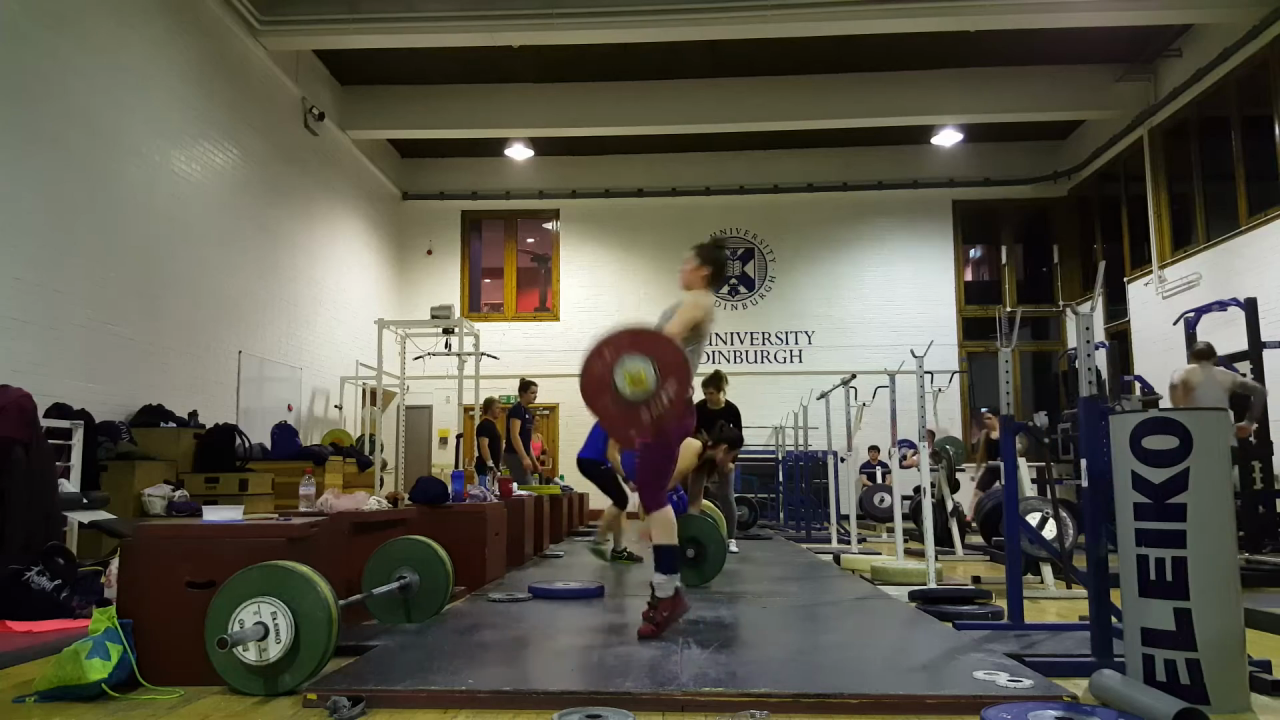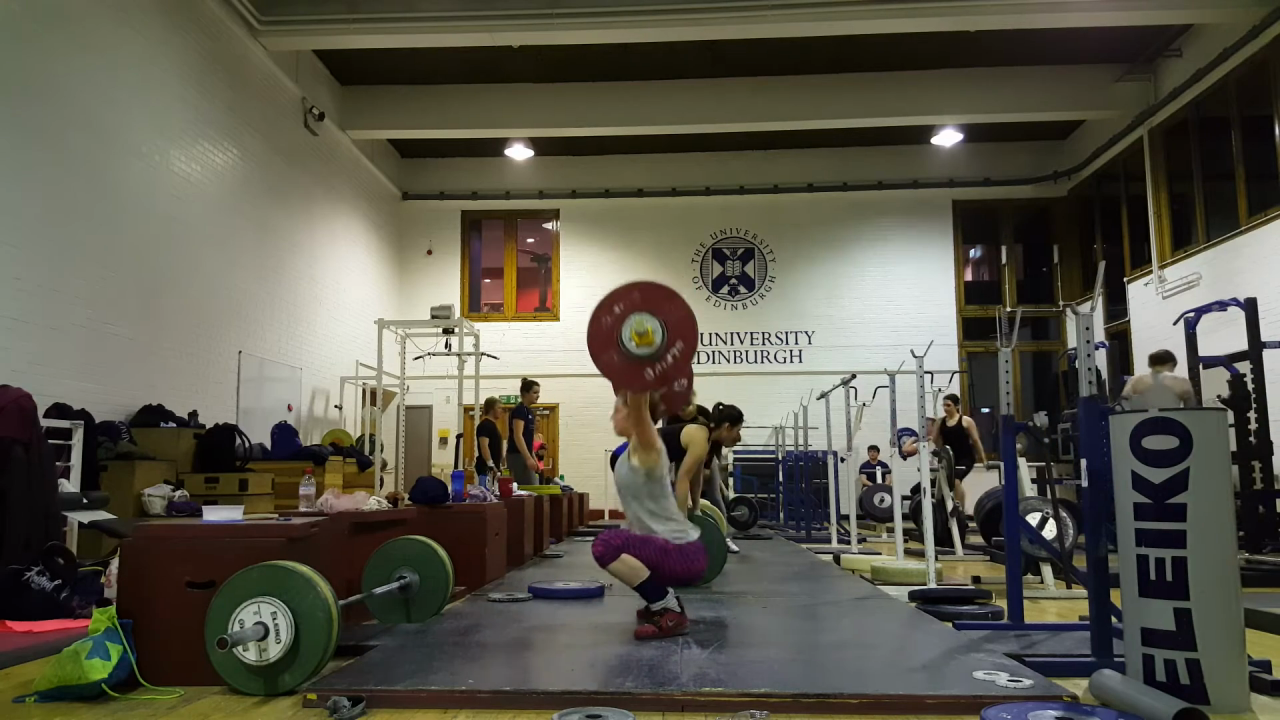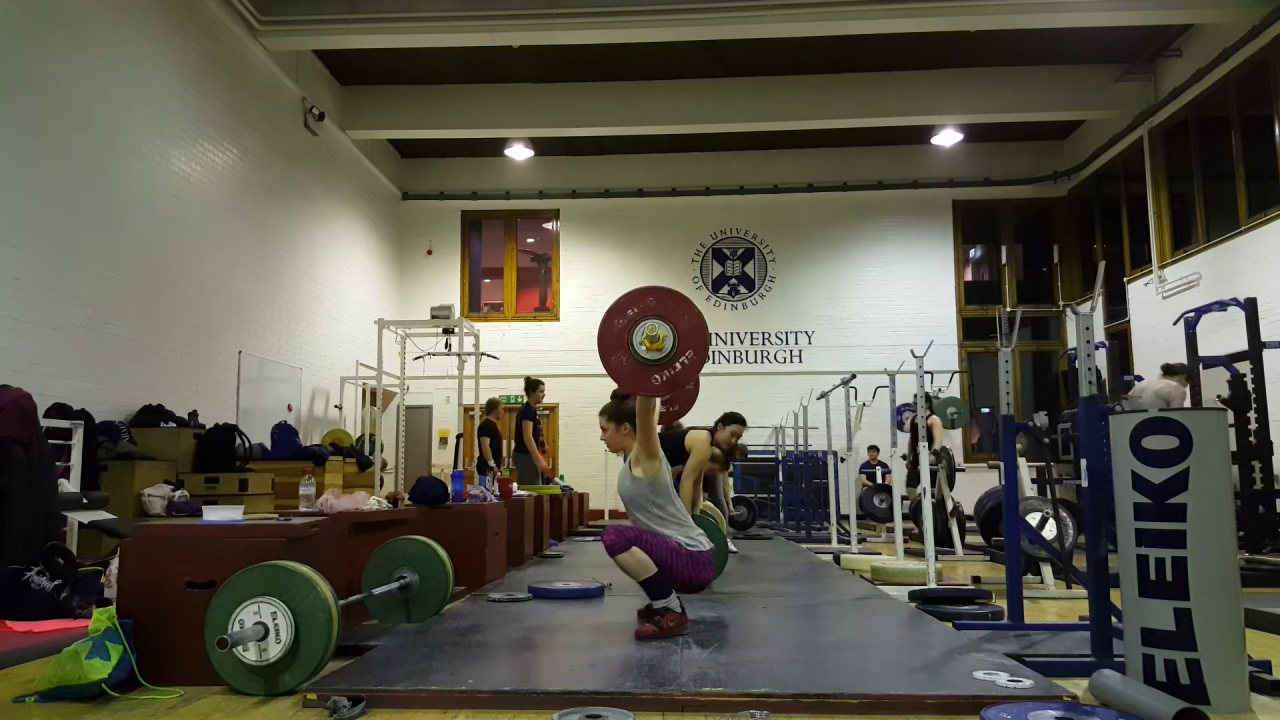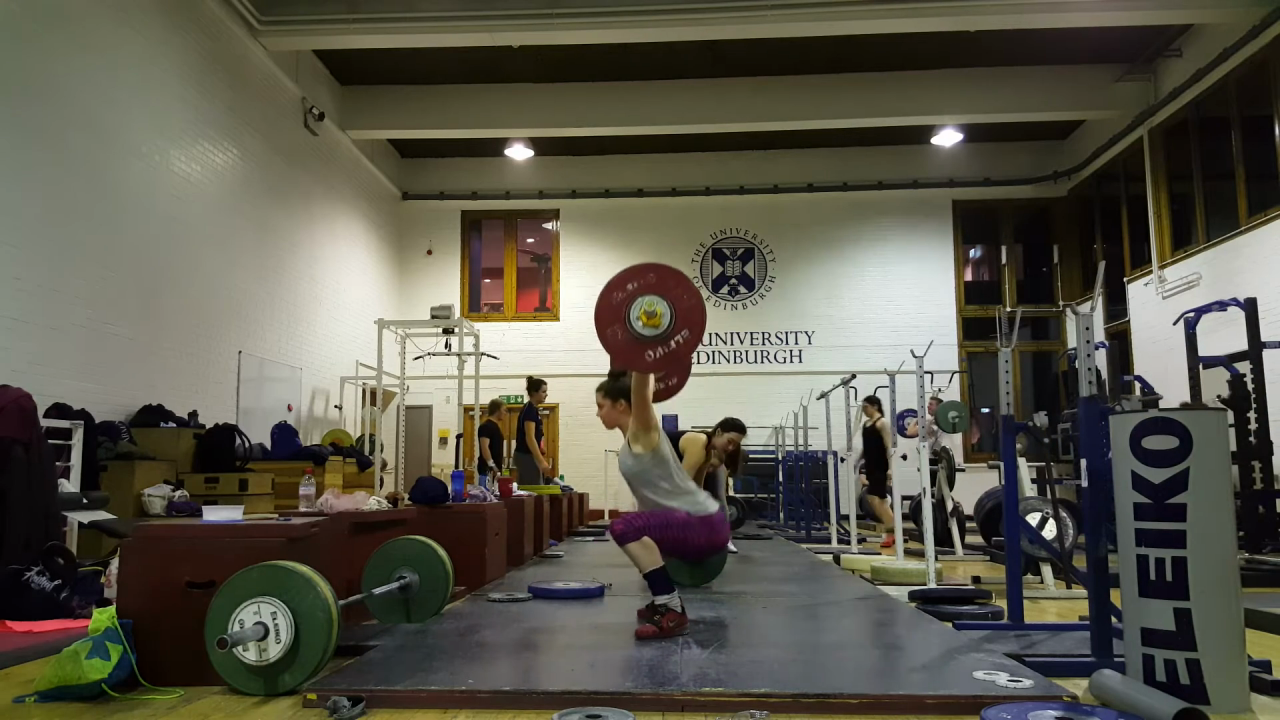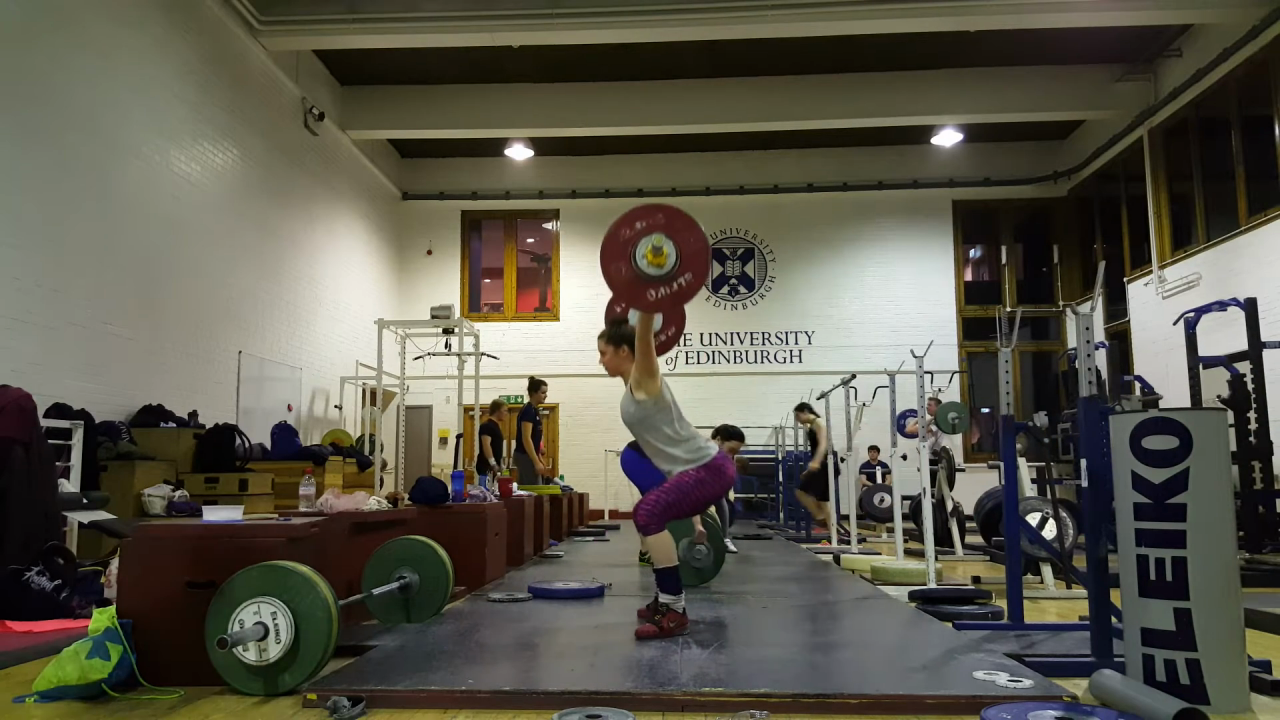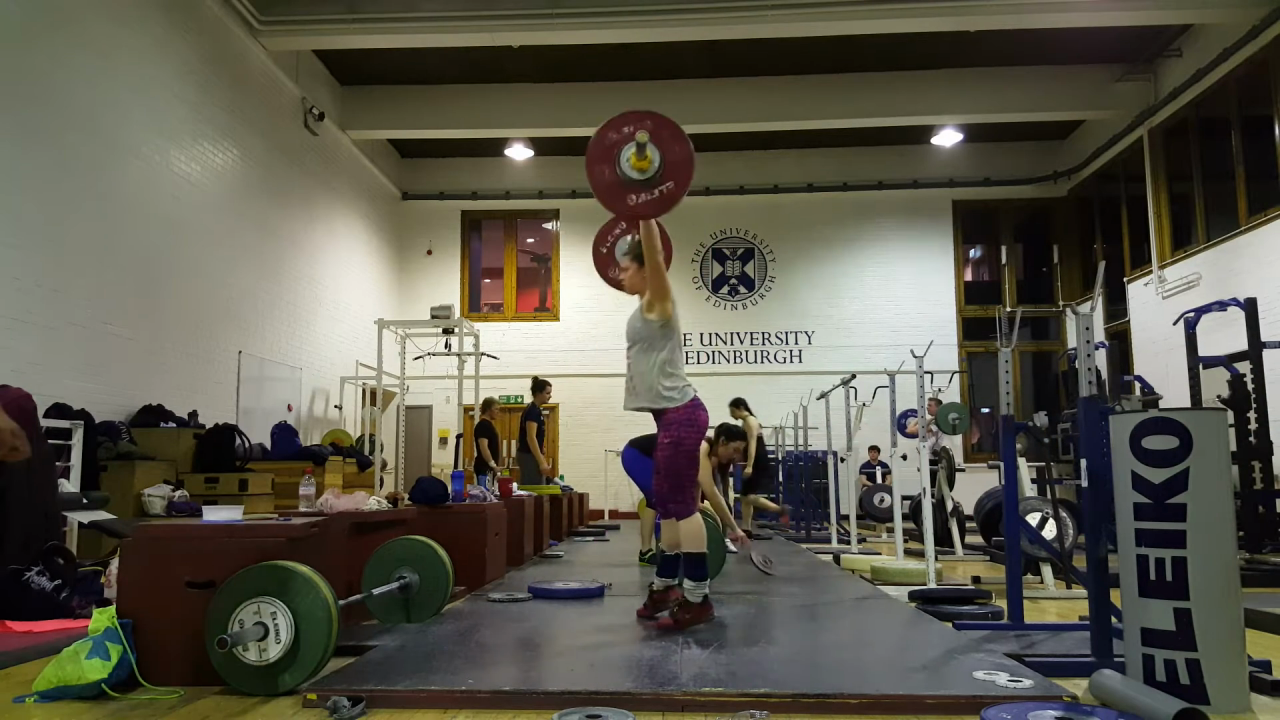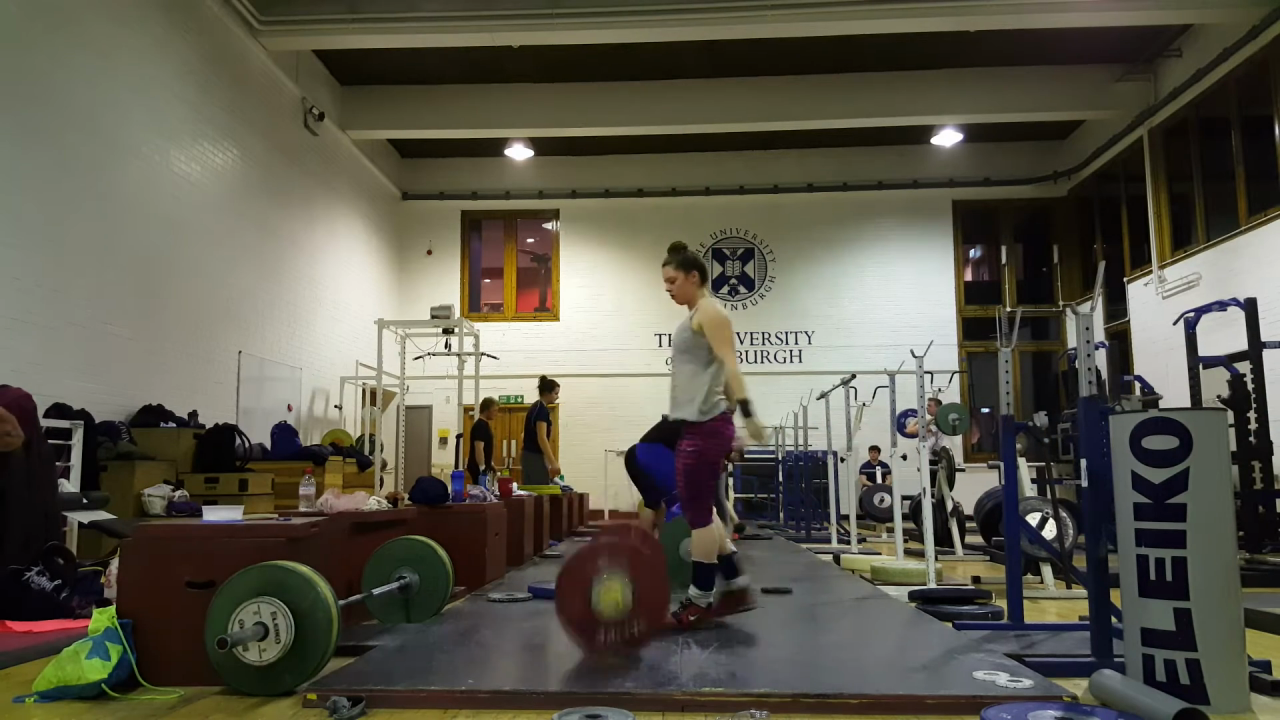
dt=0.5s
person 1, frame 1
left shoulder: (698, 303)
right shoulder: (694, 304)
left elbow: (673, 331)
left hip: (669, 408)
right hip: (666, 407)
left knee: (652, 501)
right knee: (653, 501)
left ankle: (667, 595)
right ankle: (666, 588)
person 1, frame 2
left shoulder: (646, 447)
right shoulder: (637, 447)
left elbow: (640, 405)
right elbow: (636, 404)
left hip: (682, 554)
right hip: (675, 547)
left knee: (606, 545)
right knee: (615, 546)
left ankle: (669, 612)
right ankle: (664, 601)
person 1, frame 3
left shoulder: (645, 457)
right shoulder: (638, 457)
left elbow: (646, 414)
right elbow: (649, 414)
left hip: (692, 561)
right hip: (684, 555)
left knee: (614, 537)
right knee: (621, 540)
left ankle: (671, 613)
right ankle: (665, 602)
person 1, frame 4
left shoulder: (642, 432)
right shoulder: (634, 435)
left elbow: (641, 391)
right elbow: (646, 390)
left hip: (705, 527)
right hip: (696, 526)
left knee: (625, 528)
right knee: (635, 532)
left ankle: (672, 612)
right ankle: (666, 600)
person 1, frame 5
left shoulder: (644, 377)
right shoulder: (634, 381)
left elbow: (644, 336)
right elbow: (642, 337)
left hip: (709, 467)
right hip: (699, 466)
left knee: (648, 514)
right knee: (649, 515)
left ankle: (674, 612)
right ankle: (667, 600)
person 1, frame 6
left shoulder: (659, 301)
right shoulder: (647, 303)
left elbow: (655, 252)
right elbow: (647, 258)
left wrist: (646, 217)
right wrist: (638, 224)
left hip: (680, 413)
right hip: (671, 414)
left knee: (679, 503)
right knee: (665, 503)
left ankle: (697, 599)
right ankle: (665, 588)
person 1, frame 7
left shoulder: (709, 311)
right shoulder: (697, 314)
left elbow: (729, 363)
left wrist: (746, 414)
left hip: (704, 424)
right hip: (700, 425)
left knee: (697, 512)
right knee: (698, 511)
left ankle: (699, 602)
right ankle: (735, 586)
